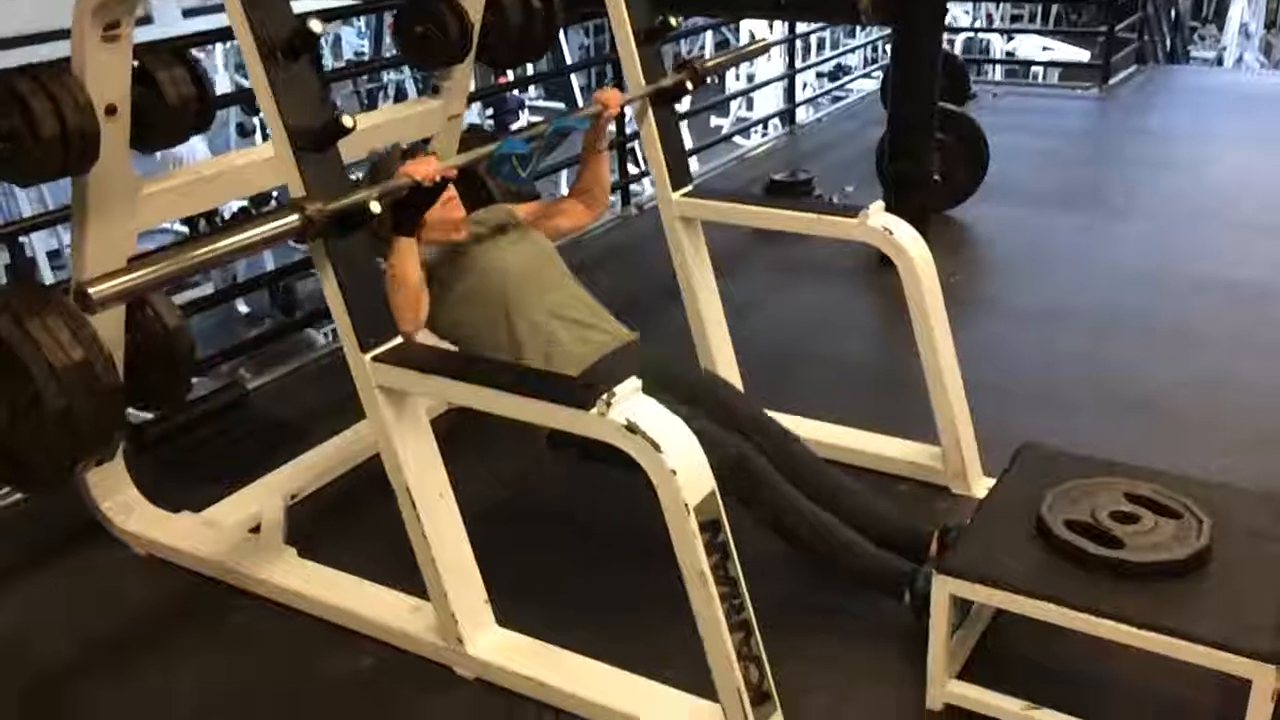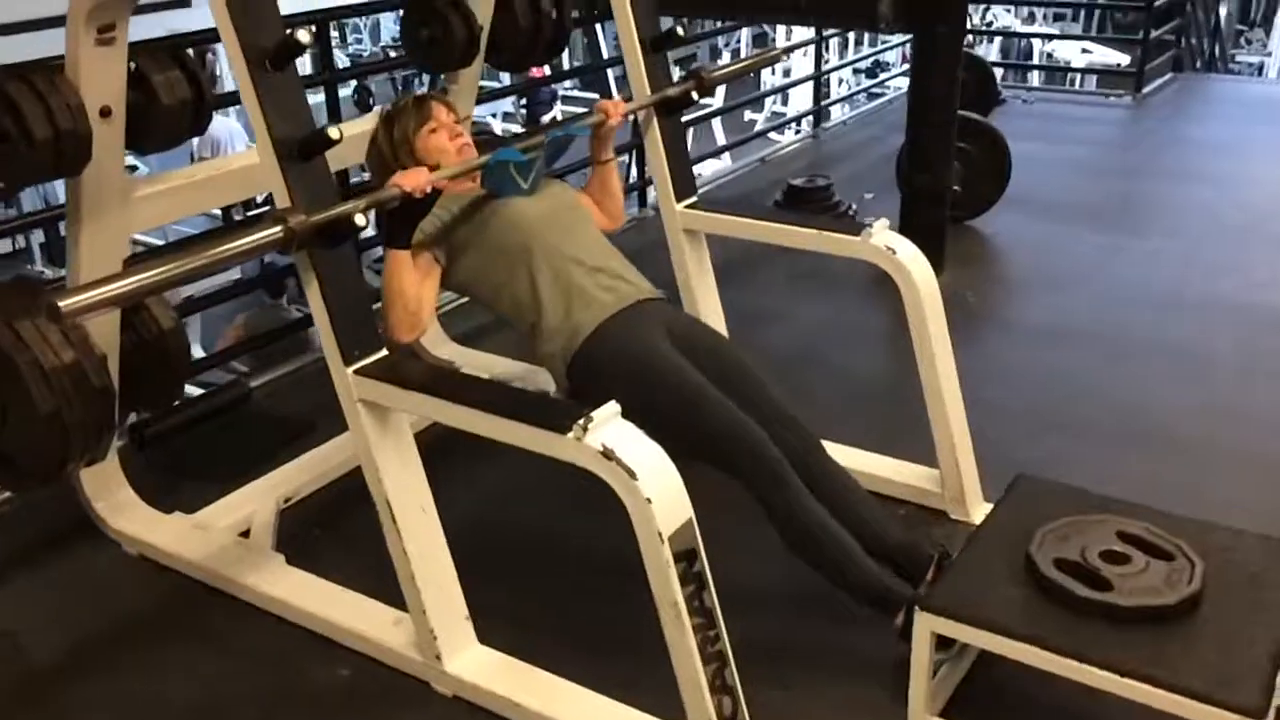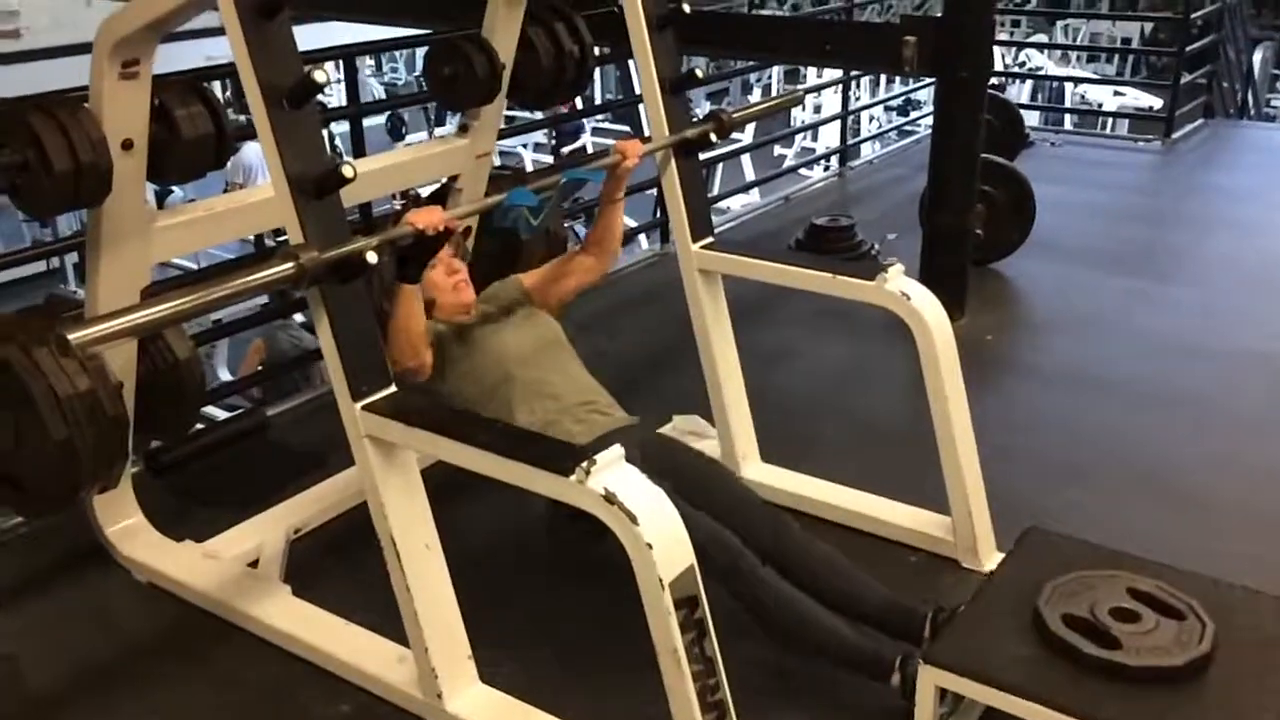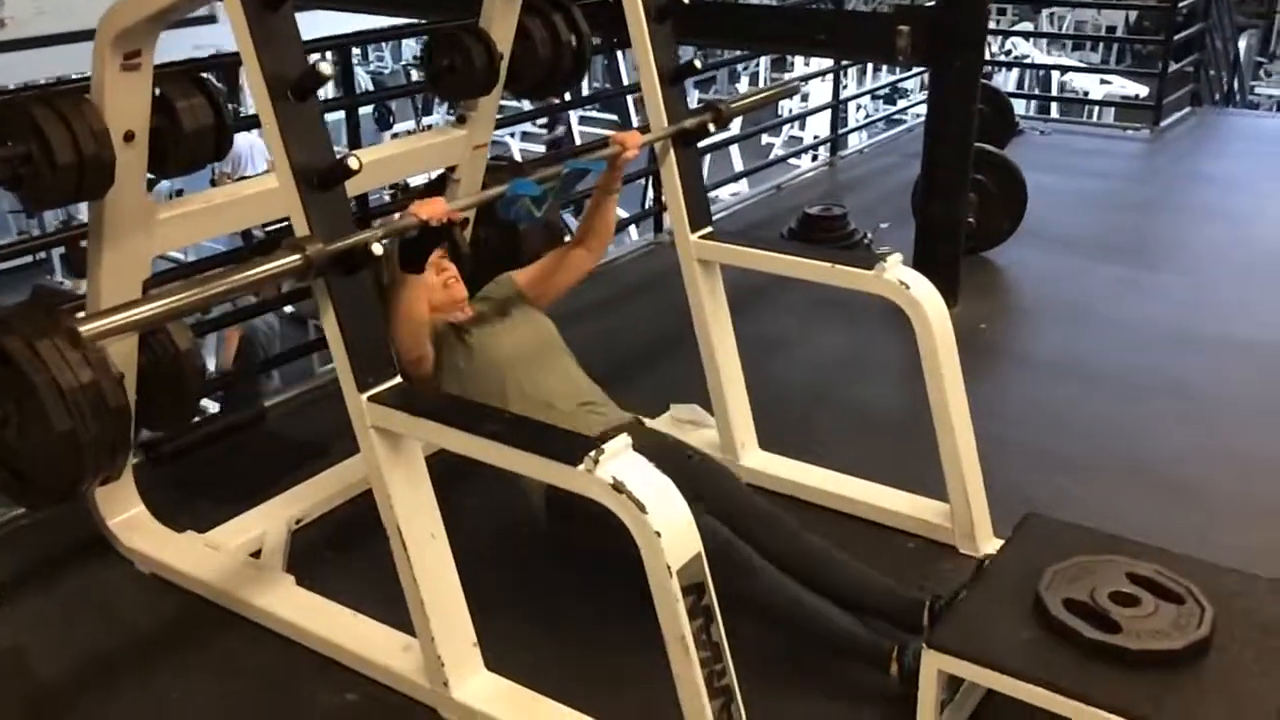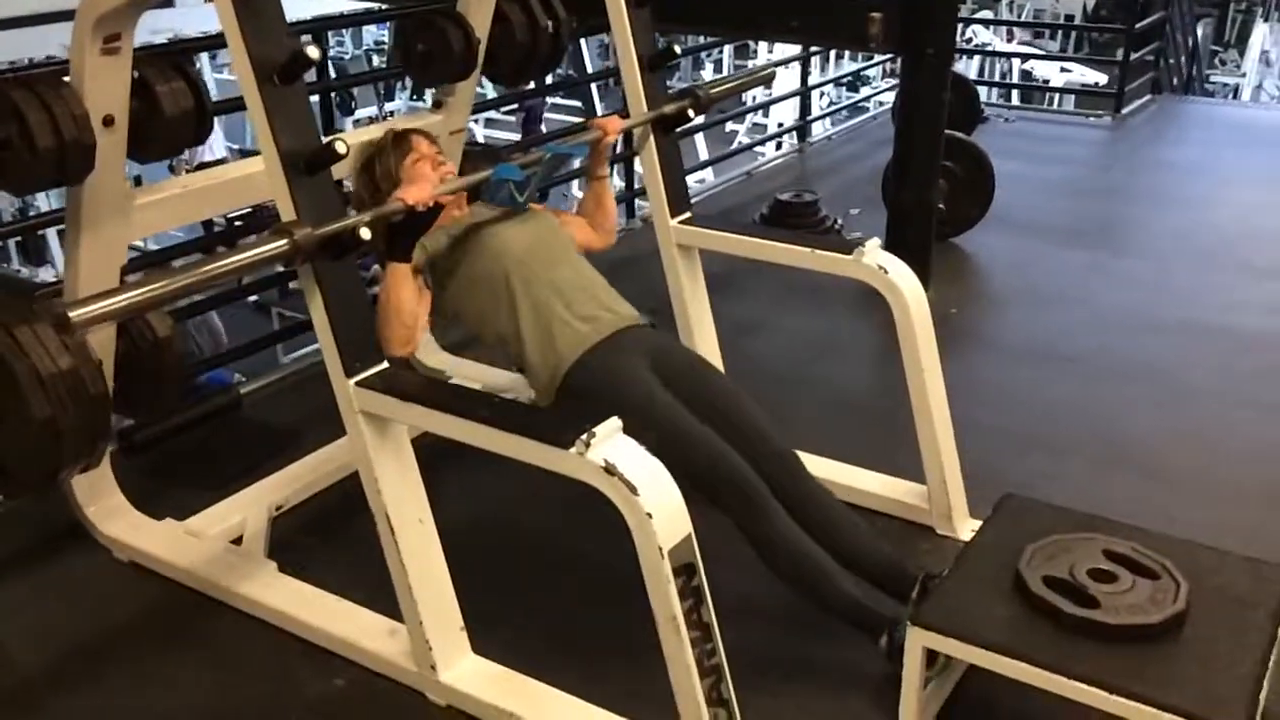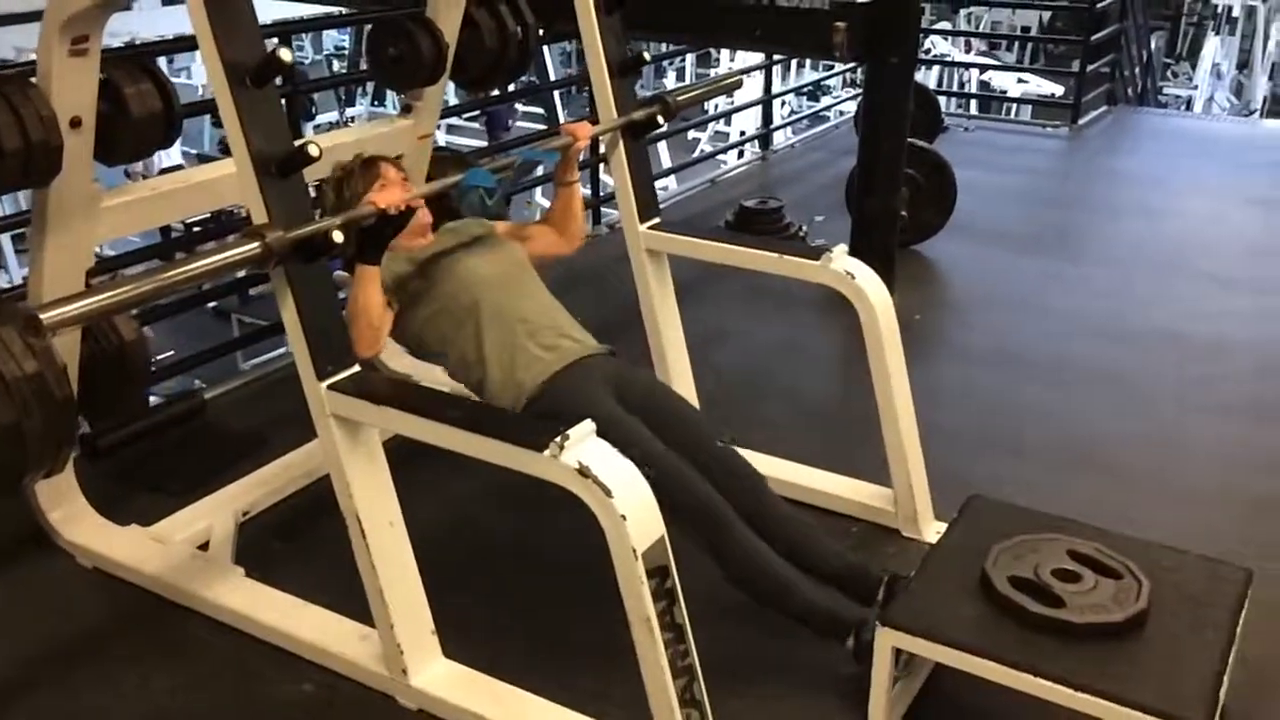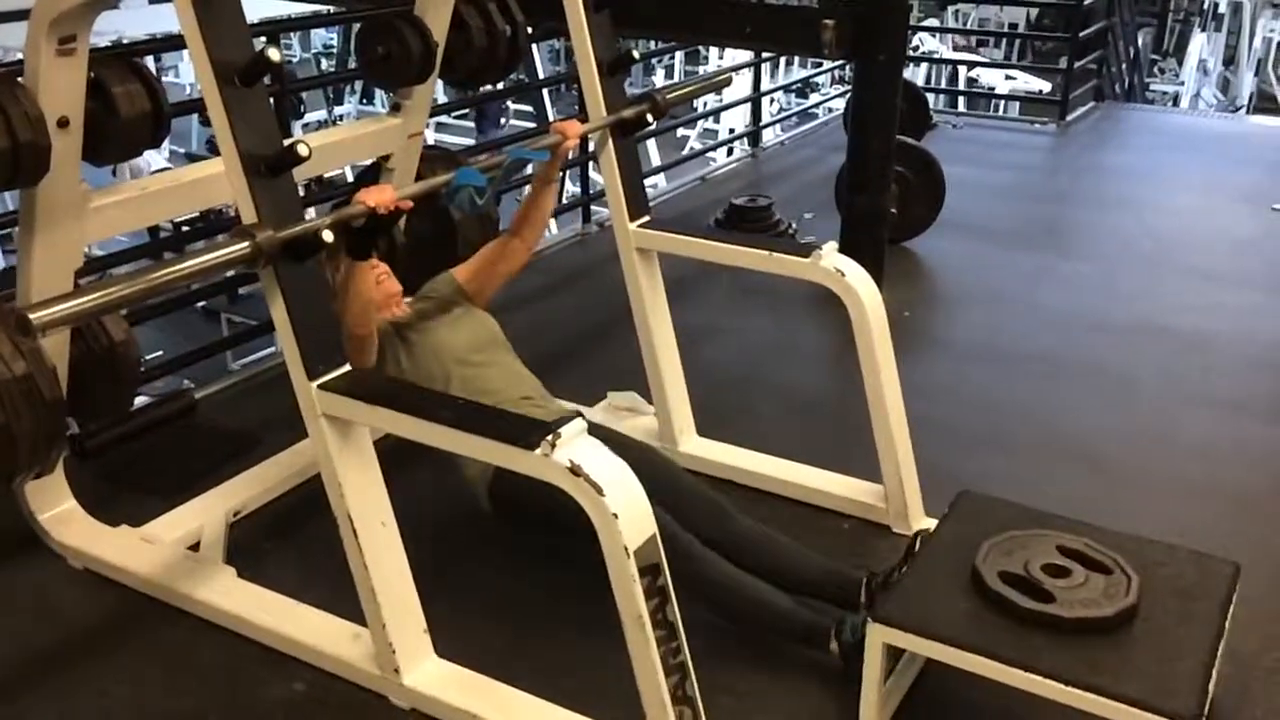
dt=0.4s
person 1, frame 1
left shoulder: (493, 223)
right shoulder: (426, 268)
left elbow: (586, 205)
right elbow: (405, 325)
left wrist: (598, 132)
right wrist: (405, 217)
left hip: (629, 355)
left knee: (780, 447)
right knee: (743, 471)
left ankle: (929, 543)
right ankle: (910, 584)
person 1, frame 2
right shoulder: (435, 225)
left elbow: (609, 217)
right elbow: (405, 330)
left wrist: (602, 141)
right wrist: (398, 225)
left hip: (660, 315)
right hip: (604, 347)
left knee: (798, 446)
right knee: (763, 466)
left ankle: (926, 566)
right ankle: (902, 606)
person 1, frame 3
left shoulder: (505, 298)
right shoulder: (435, 345)
left elbow: (596, 258)
right elbow: (406, 361)
left wrist: (614, 185)
right wrist: (410, 264)
left hip: (631, 434)
left knee: (773, 529)
right knee: (729, 560)
left ankle: (925, 625)
right ankle: (899, 668)
person 1, frame 4
left shoulder: (500, 301)
right shoulder: (435, 357)
left elbow: (584, 250)
right elbow: (408, 346)
left wrist: (611, 178)
left hip: (627, 436)
left knee: (768, 526)
right knee: (726, 558)
left ankle: (926, 613)
right ankle: (899, 658)
person 1, frame 5
left shoulder: (500, 209)
right shoulder: (427, 252)
left elbow: (598, 231)
right elbow: (400, 344)
left wrist: (598, 158)
right wrist: (400, 237)
left hip: (645, 342)
right hip: (587, 374)
left knee: (780, 467)
right knee: (740, 491)
left ankle: (912, 586)
right ankle: (890, 626)
person 1, frame 6
left shoulder: (464, 232)
right shoulder: (391, 273)
left elbow: (566, 237)
right elbow: (366, 347)
left wrist: (568, 165)
right wrist: (370, 243)
left hip: (601, 365)
right hip: (548, 398)
left knee: (739, 482)
right knee: (704, 508)
left ankle: (878, 590)
right ankle: (856, 630)
person 1, frame 7
left shoulder: (439, 302)
right shoulder: (380, 353)
left elbow: (519, 241)
right elbow: (356, 329)
left wrist: (551, 165)
right wrist: (359, 233)
left hip: (567, 426)
right hip: (515, 464)
left knee: (709, 513)
right knee: (668, 544)
left ankle: (861, 590)
right ankle: (838, 635)
